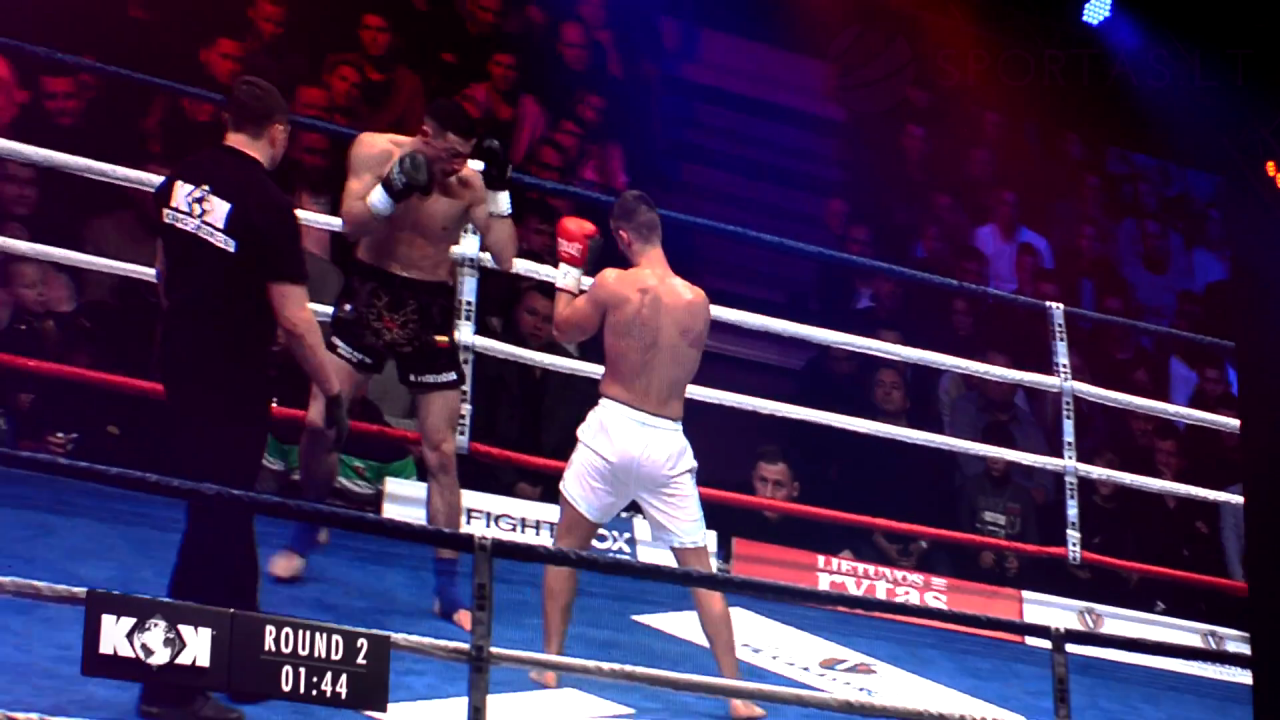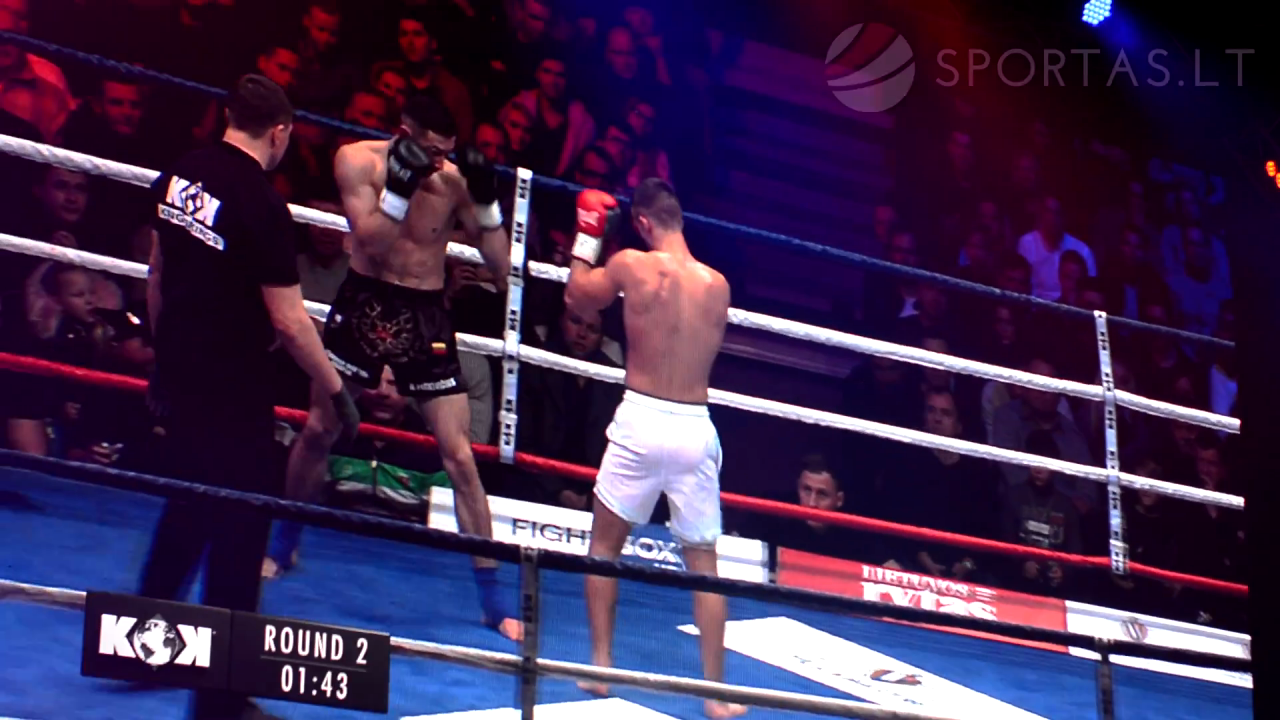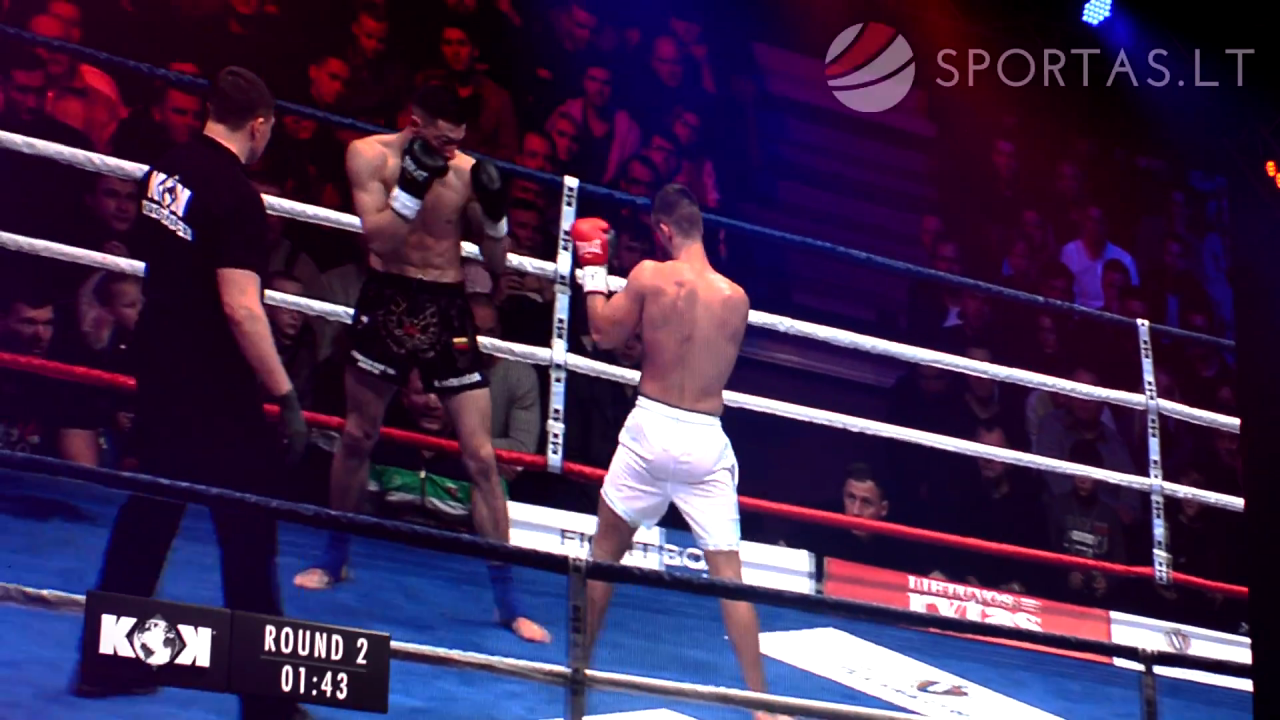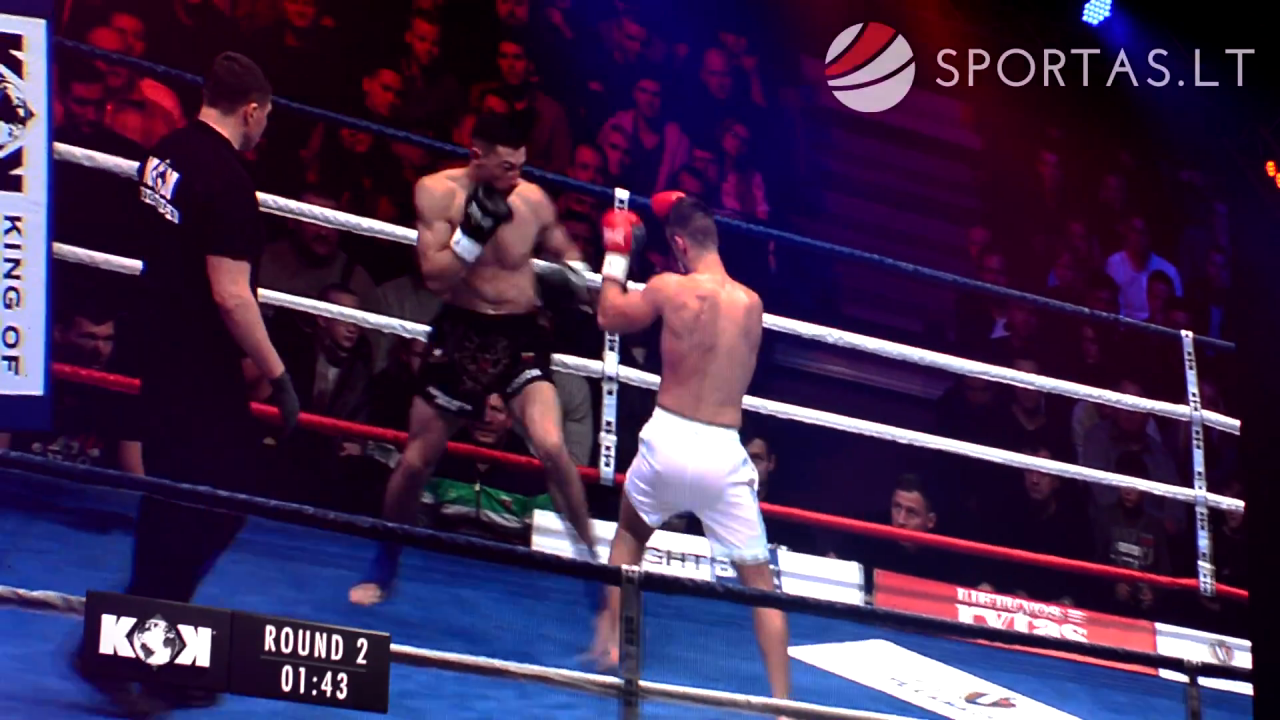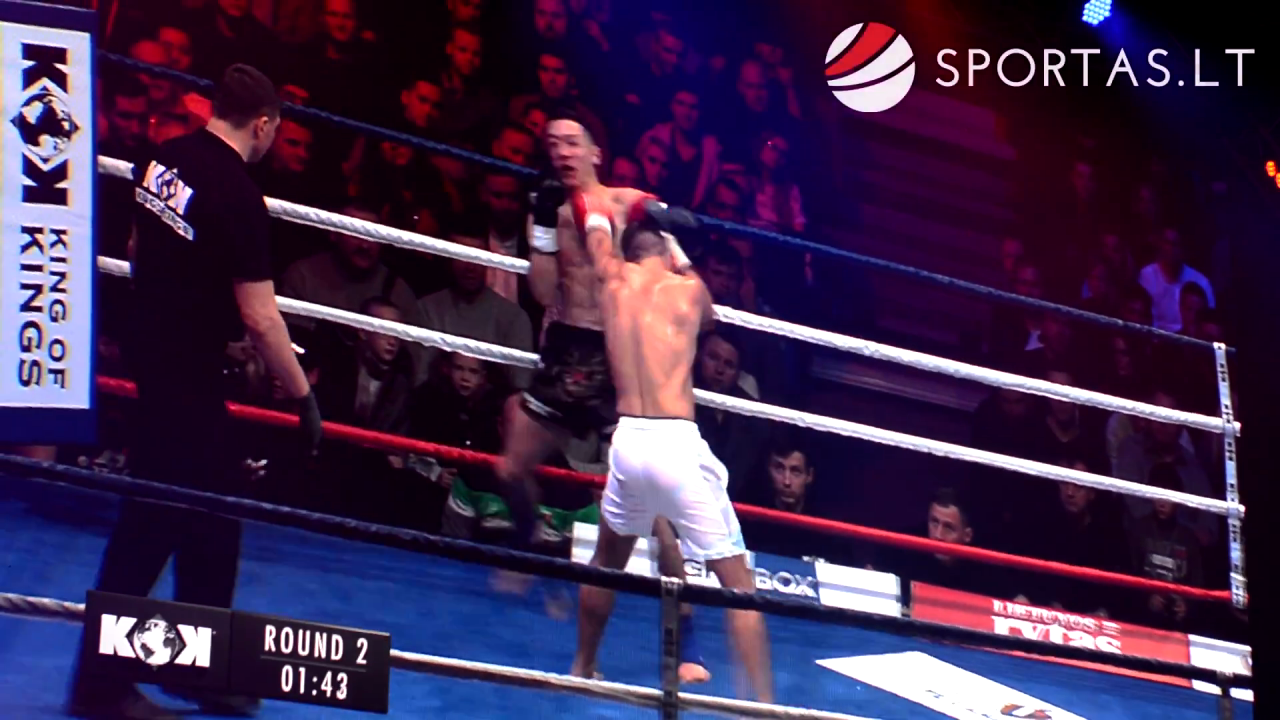
dt=0.3s
person 1, frame 1
left shoulder: (179, 178)
right shoulder: (267, 205)
left elbow: (164, 273)
right elbow: (294, 321)
right wrist: (332, 393)
left hip: (182, 367)
right hip: (232, 381)
left knee: (223, 508)
right knee: (219, 520)
person 1, frame 2
left shoulder: (178, 175)
right shoulder: (262, 206)
left elbow: (157, 274)
right elbow: (288, 320)
right wrist: (337, 390)
left hip: (179, 369)
right hip: (232, 381)
left knee: (192, 505)
right knee: (240, 522)
person 1, frame 3
left shoulder: (166, 167)
right shoulder: (236, 196)
right elbow: (242, 309)
right wrist: (285, 395)
left hip: (158, 364)
right hip: (214, 378)
left knee: (151, 500)
right knee: (248, 523)
person 1, frame 4
left shoulder: (166, 153)
right shoulder: (227, 180)
right elbow: (231, 297)
right wrist: (278, 377)
left hip: (160, 348)
right hip: (204, 363)
left knee: (172, 501)
right knee: (217, 508)
person 1, frame 5
left shoulder: (164, 158)
right shoulder: (237, 198)
right elbow: (259, 316)
right wrist: (303, 394)
left hip: (151, 347)
right hip: (186, 366)
left knee: (210, 503)
right knee: (163, 510)
person 2, frame 1
left shoulder: (472, 182)
right shoulder: (375, 149)
left elbow: (505, 260)
right elbow: (353, 223)
left wrist: (498, 188)
right wrist: (395, 187)
left hip: (429, 308)
right hip: (368, 293)
left knee: (441, 453)
right knee: (320, 421)
left ankle: (448, 591)
right ankle: (304, 536)
person 2, frame 2
left shoulder: (457, 181)
right shoulder: (358, 160)
left elbow: (499, 267)
right elbow: (368, 241)
left wrist: (487, 200)
right wrist: (400, 185)
left hip: (425, 316)
right hip: (363, 304)
left knee: (460, 459)
right knee: (316, 432)
left ankle: (494, 599)
right ankle: (282, 546)
person 2, frame 3
left shoulder: (467, 172)
right shoulder: (369, 155)
left elbow: (497, 263)
right elbow: (379, 237)
left wrist: (494, 210)
right wrist: (413, 183)
left hip: (448, 310)
right hip: (388, 303)
left knee: (481, 458)
right knee: (357, 438)
left ankle: (507, 601)
right ankle: (335, 558)
person 2, frame 4
left shoulder: (535, 200)
right shoulder: (436, 192)
left elbow: (562, 250)
right elbow: (435, 277)
left wrist: (579, 276)
right wrist: (475, 231)
left hip: (522, 338)
right hip: (461, 335)
left knee: (552, 449)
right knee: (415, 464)
left ankle: (592, 567)
right ankle: (382, 571)
person 2, frame 5
left shoulder: (625, 204)
right shoulder: (547, 212)
right elbow: (539, 289)
right wrist: (543, 223)
left hip: (615, 358)
right hip: (562, 351)
right knee: (511, 473)
left ankle: (686, 641)
right ankle: (525, 557)
person 3, frame 1
left shoulder: (612, 284)
right shoulder: (698, 301)
left elbow: (566, 330)
left wrist: (570, 264)
left hip: (612, 430)
right hip: (666, 443)
left knee: (566, 545)
right knee: (700, 570)
left ankle: (550, 660)
person 3, frame 2
left shoulder: (632, 264)
right shoulder: (718, 286)
left elbow: (578, 301)
left wrist: (587, 235)
left hip: (641, 422)
right hip: (695, 430)
left knee: (604, 546)
right knee: (702, 563)
left ankle: (599, 665)
person 3, frame 3
left shoulder: (649, 276)
right shoulder: (737, 299)
left elbow: (604, 334)
left wrist: (592, 266)
left hip: (652, 429)
right hip: (706, 440)
left knee: (605, 549)
right knee: (728, 575)
person 3, frame 4
left shoulder: (669, 288)
right shoulder: (751, 304)
left elbow: (612, 319)
left wrist: (616, 255)
left hip: (667, 439)
right hip: (722, 453)
left knee: (630, 533)
right knee: (759, 583)
left ankle: (610, 641)
right ankle: (783, 703)
person 3, frame 5
left shoulder: (614, 276)
right shoulder: (692, 289)
left elbow: (596, 244)
left wrist: (591, 219)
right wrist: (667, 236)
left hip: (630, 442)
right hip: (681, 448)
left knee: (608, 557)
right knee: (735, 582)
left ankle: (583, 669)
right ankle: (764, 704)
